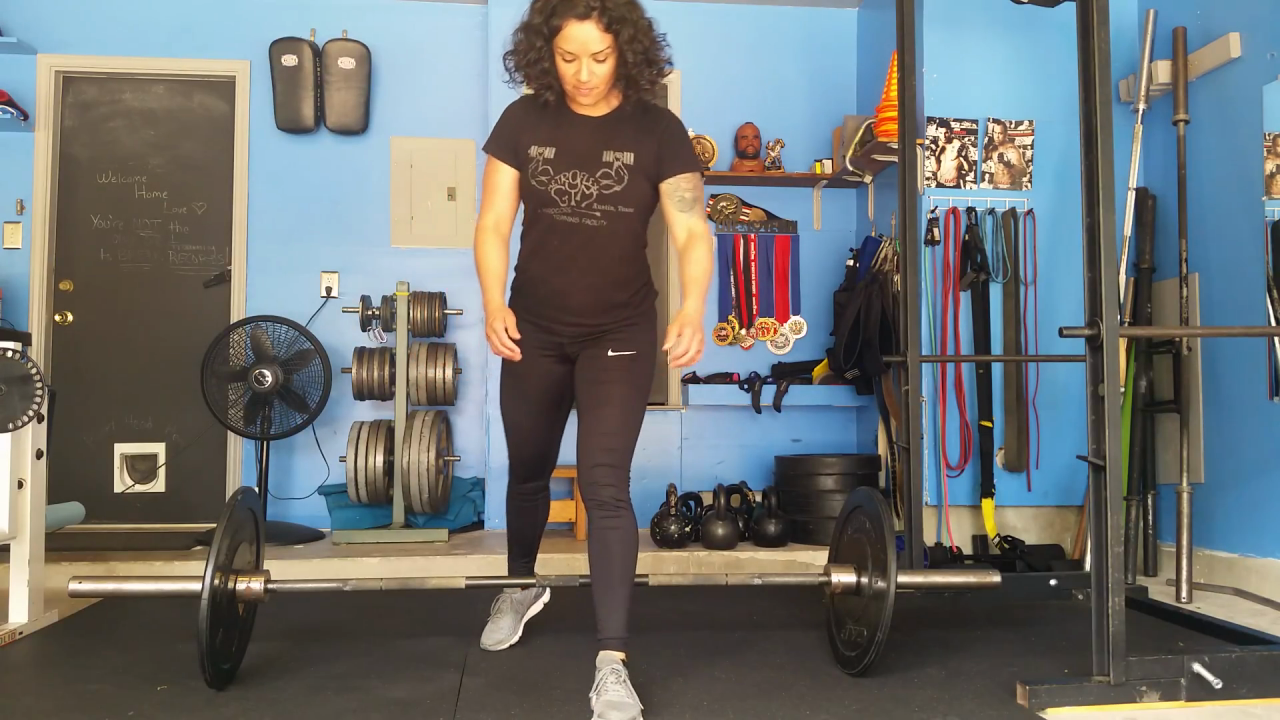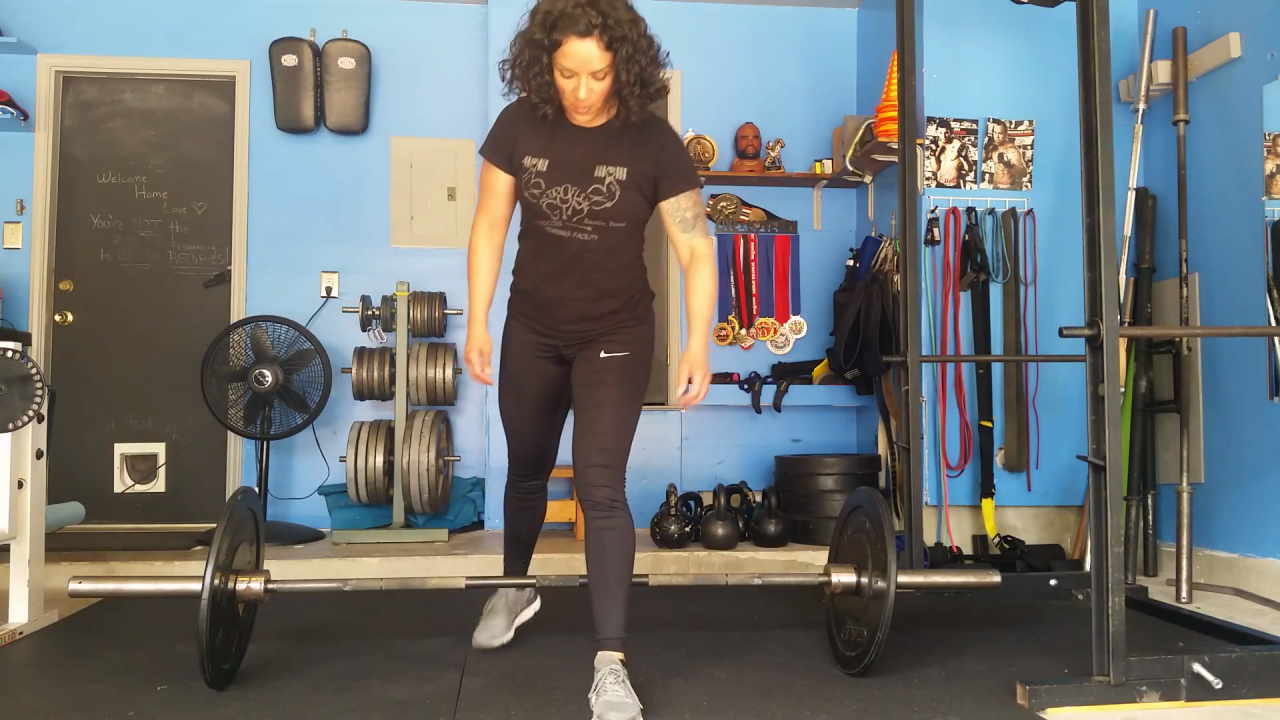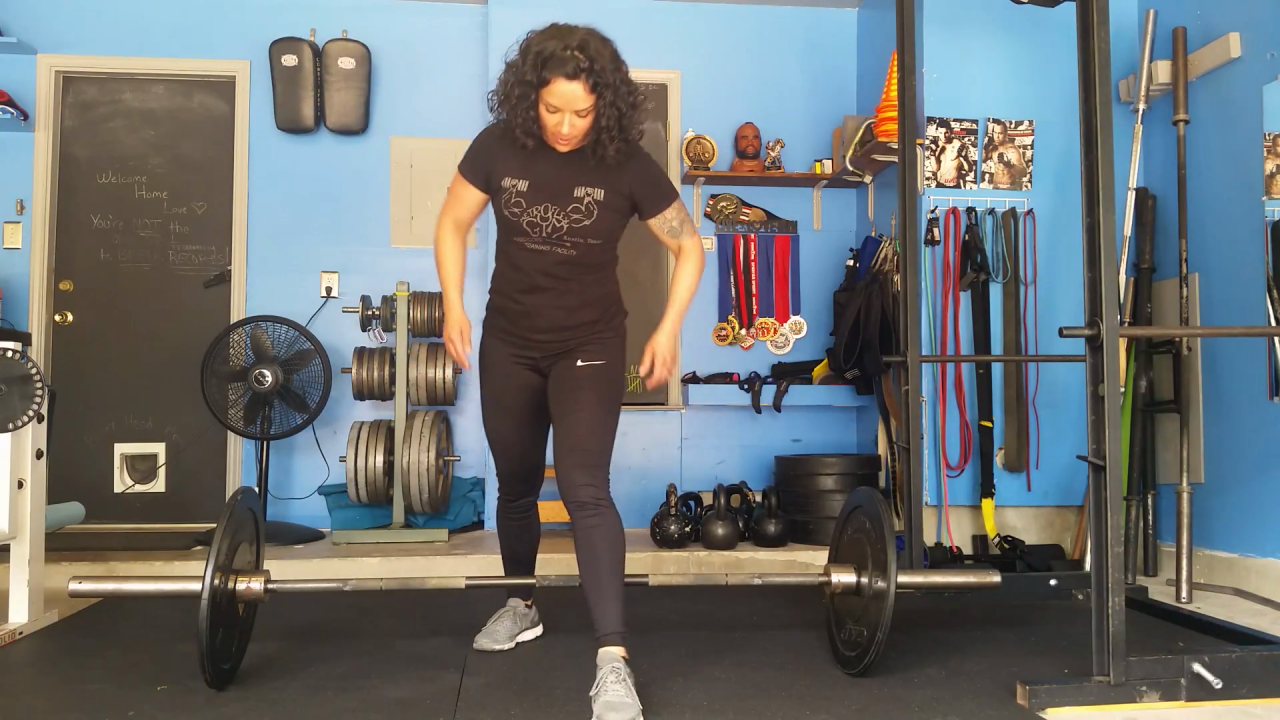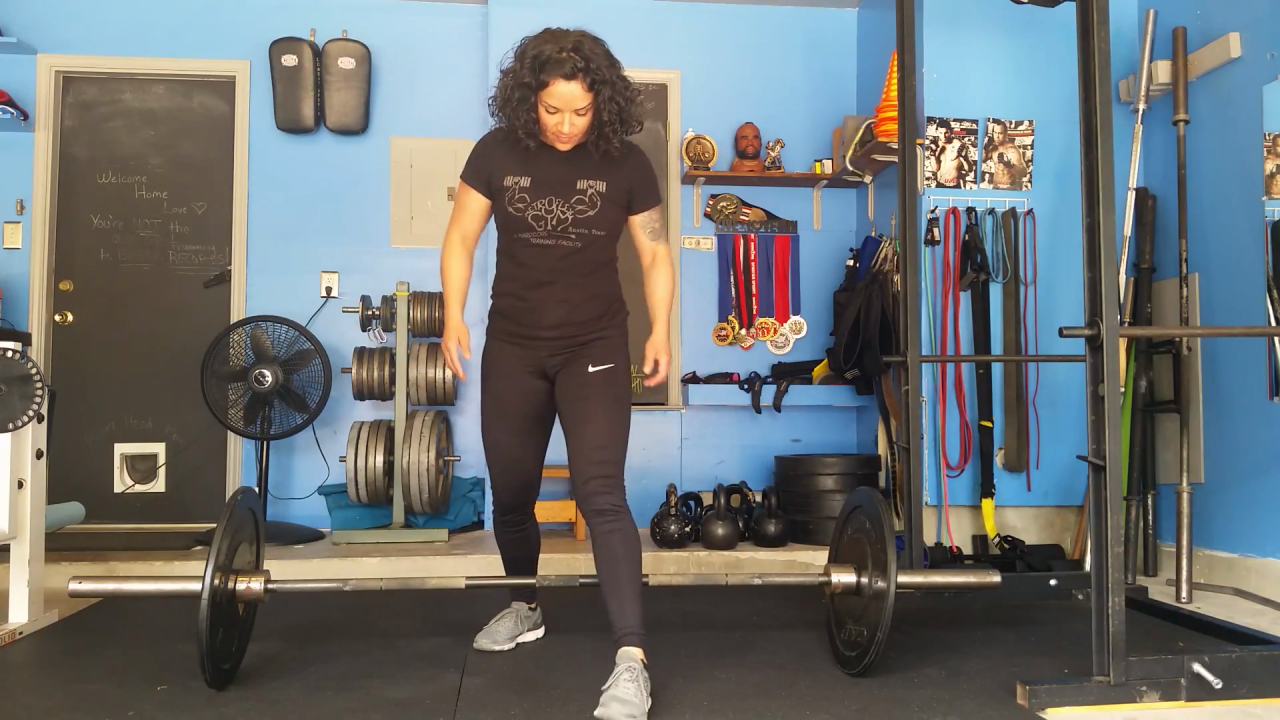
dt=0.3s
person 1, frame 1
left shoulder: (658, 130)
right shoulder: (522, 122)
left elbow: (691, 231)
right elbow: (494, 222)
left wrist: (692, 307)
right wrist: (495, 303)
left hip: (621, 334)
right hip: (537, 329)
left knee: (605, 486)
right knee: (528, 470)
left ankle: (611, 663)
right ankle: (522, 584)
person 1, frame 2
left shoulder: (653, 143)
right shoulder: (519, 126)
left elbow: (697, 250)
right elbow: (490, 227)
left wrist: (698, 341)
right wrist: (477, 323)
left hip: (615, 336)
right hip: (531, 329)
left knee: (599, 486)
right knee: (526, 469)
right ankle: (515, 587)
person 1, frame 3
left shoulder: (628, 165)
right shoulder: (498, 147)
left elbow: (689, 247)
right elbow: (451, 225)
left wrist: (669, 330)
right wrist: (453, 307)
left hip: (590, 346)
right hip: (508, 344)
left knee: (584, 487)
right knee: (516, 484)
left ankle: (612, 661)
right ankle: (521, 605)
person 1, frame 4
left shoulder: (625, 162)
right shoulder: (497, 152)
left elbow: (655, 253)
right elbow: (460, 238)
left wrist: (660, 332)
right wrist: (453, 316)
left hip: (594, 348)
right hip: (513, 347)
left knee: (601, 494)
right knee: (511, 495)
left ankle: (631, 661)
right ankle: (524, 606)
